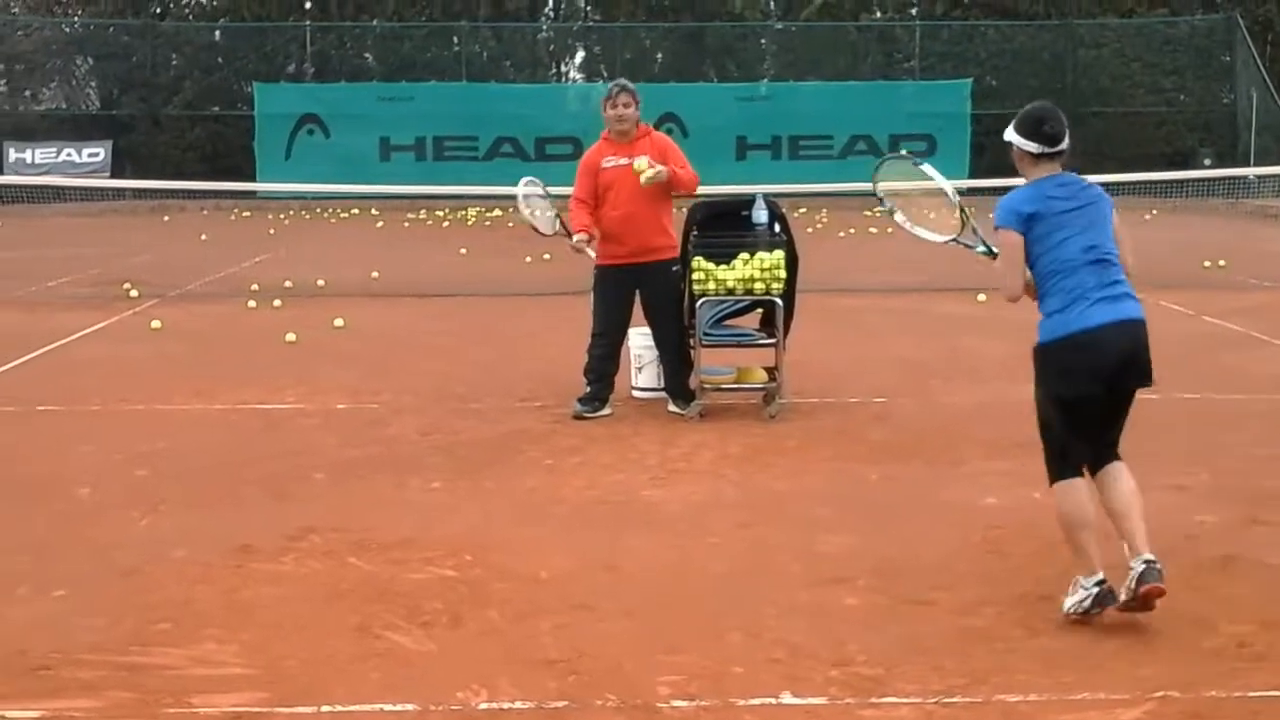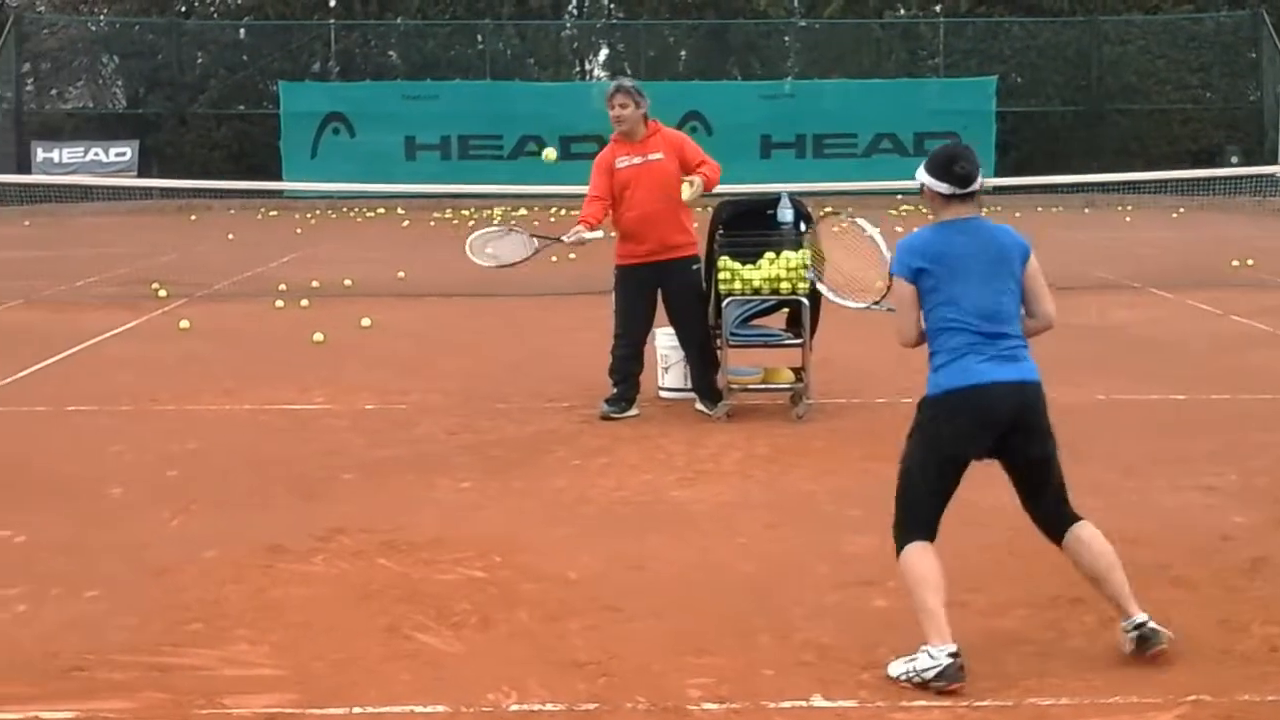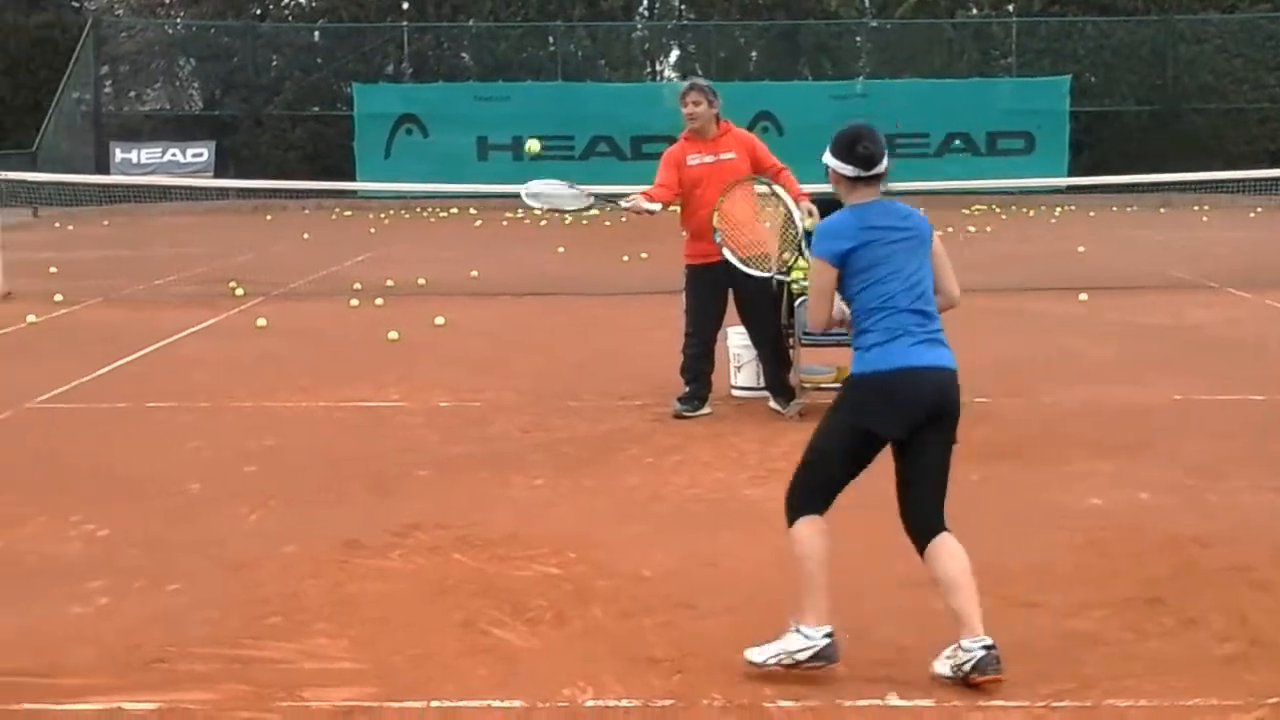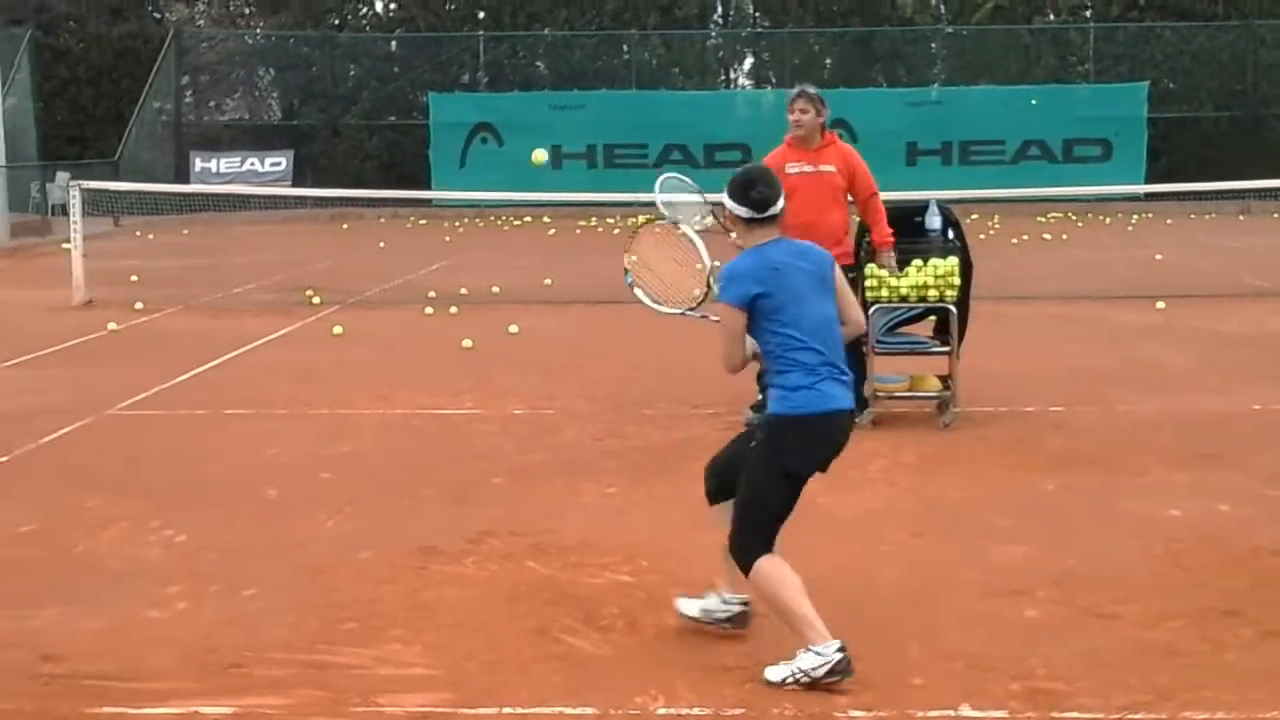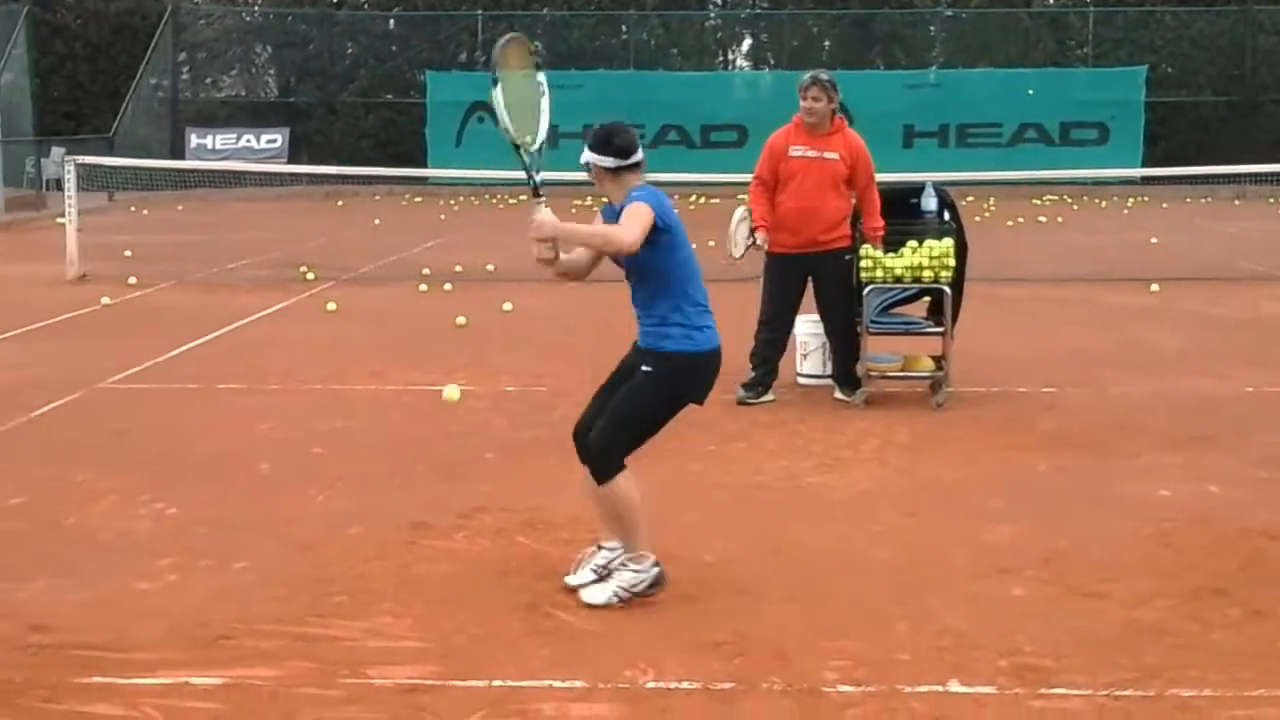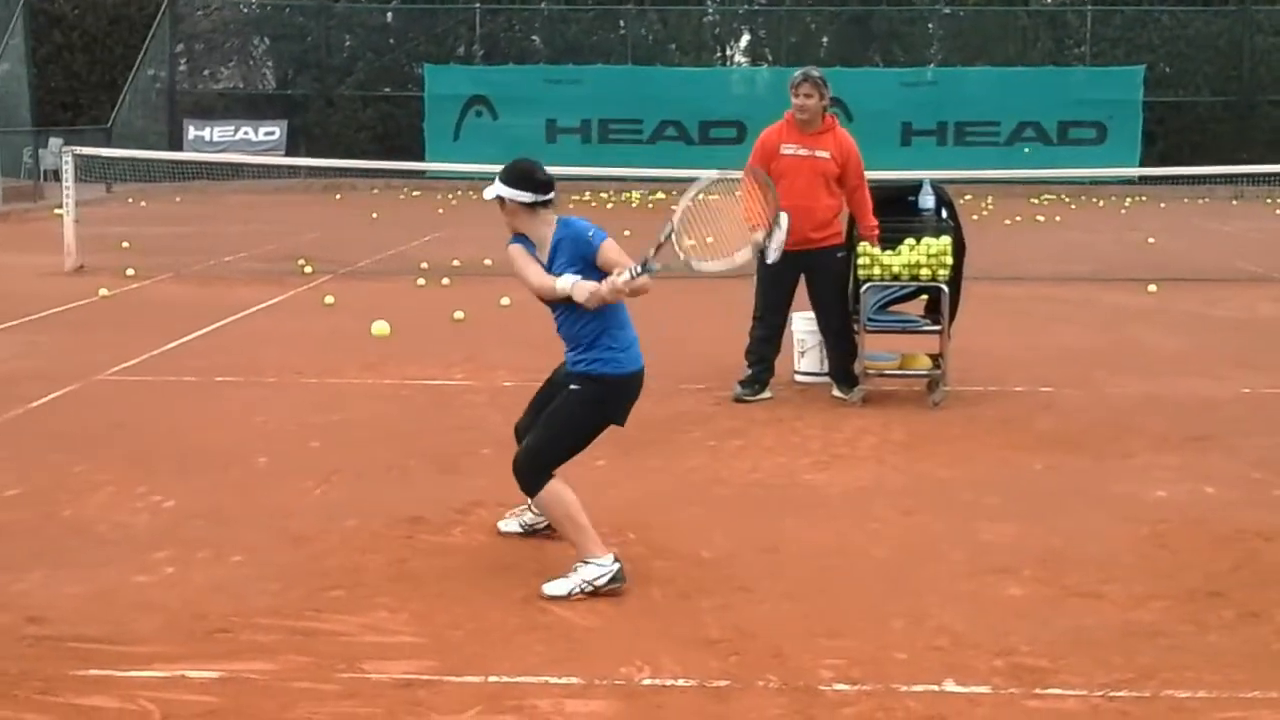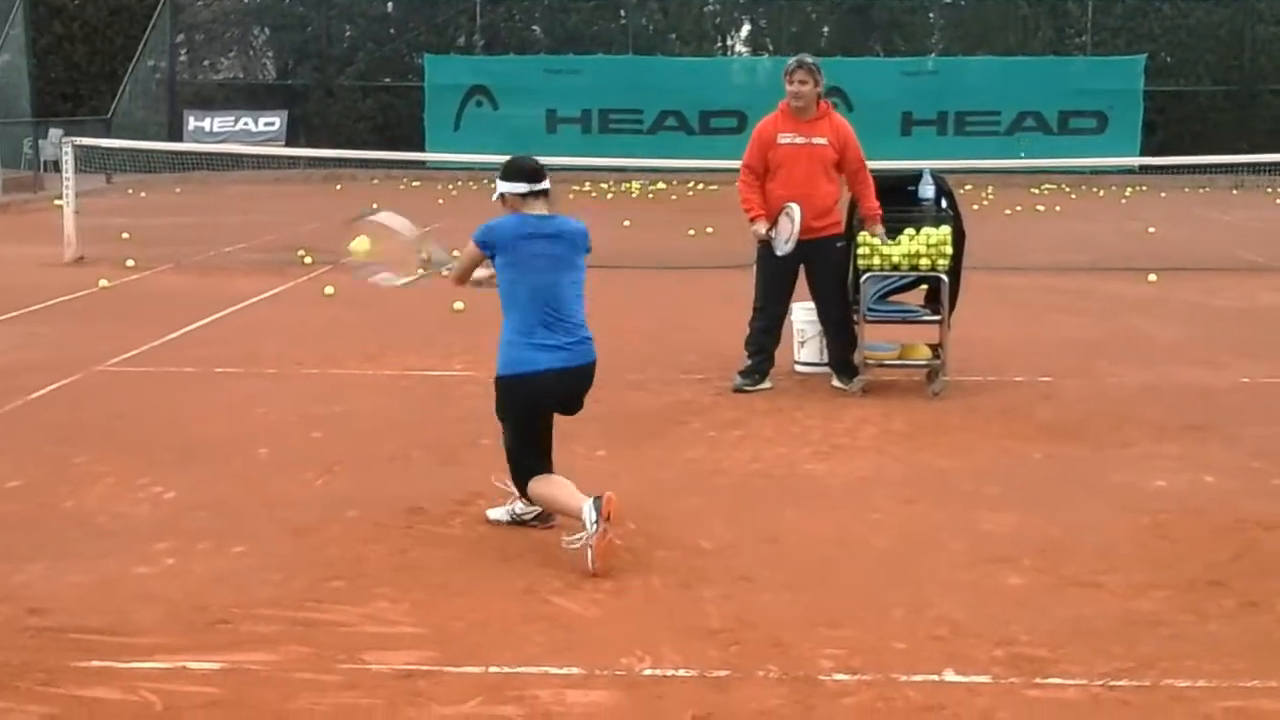
dt=0.3s
person 1, frame 1
left shoulder: (1015, 205)
right shoulder: (1095, 194)
left elbow: (1014, 289)
left hip: (1070, 342)
right hip: (1129, 330)
left knee: (1065, 466)
right knee: (1102, 453)
left ankle: (1091, 582)
right ankle: (1145, 563)
person 1, frame 2
left shoulder: (912, 248)
right shoulder: (1013, 241)
left elbow: (907, 335)
right elbow: (1044, 318)
left hip: (954, 401)
right hip: (1019, 392)
left knee: (913, 530)
right knee: (1058, 519)
left ankle: (940, 653)
right ankle: (1139, 622)
person 1, frame 3
left shoulder: (833, 231)
right shoulder: (917, 223)
left elbow: (819, 320)
right elbow: (949, 296)
left hip: (881, 383)
right hip: (938, 381)
left knee: (806, 501)
right knee: (927, 525)
left ankle: (813, 633)
right ankle: (976, 646)
person 1, frame 4
left shoulder: (741, 271)
right shoulder: (818, 256)
left elbow: (732, 360)
right elbow: (855, 324)
left hip: (797, 417)
right hip: (835, 412)
left knee: (752, 544)
right knee: (720, 476)
left ankle: (823, 651)
right ankle: (731, 599)
person 1, frame 5
left shoulder: (644, 201)
right shoulder: (612, 206)
left elbow: (626, 242)
right elbow: (578, 267)
left wrist: (558, 228)
right wrist: (553, 251)
left hip: (685, 355)
right hip: (657, 346)
left knee: (604, 450)
right knee: (587, 435)
left ankle: (642, 566)
right ankle: (620, 549)
person 1, frame 6
left shoulder: (581, 234)
right shoulder: (520, 245)
left elbow: (641, 279)
right elbow: (540, 284)
left wrist: (616, 285)
right wrist: (576, 286)
left hip: (609, 374)
right hip: (580, 364)
left knee: (530, 465)
right knee: (529, 433)
left ankle: (600, 565)
right ankle: (543, 513)
person 1, frame 7
left shoulder: (494, 232)
right shoulder: (574, 234)
left elbow: (460, 275)
left wrist: (477, 272)
left hip: (526, 372)
right hip: (579, 364)
left knee: (533, 477)
right knee: (520, 422)
left ankle: (588, 507)
right ankle: (530, 505)
person 2, frame 1
left shoulder: (659, 143)
right shoulder: (594, 156)
left elbow: (690, 180)
right elbow: (582, 202)
left wrist: (668, 175)
right wrist: (581, 231)
left hip: (660, 257)
right hip: (612, 260)
left knee: (671, 330)
right knee: (606, 333)
left ankle: (680, 394)
right ankle: (596, 396)
person 2, frame 2
left shoulder: (673, 140)
right shoulder: (607, 157)
left elbow: (710, 168)
right elbow: (598, 199)
left wrist: (700, 180)
right wrist: (585, 224)
left hip: (680, 254)
right hip: (632, 259)
left knee: (695, 329)
right knee: (628, 334)
left ankle: (708, 394)
right ankle: (623, 397)
person 2, frame 3
left shoulder: (743, 141)
right shoulder: (676, 153)
left elbow: (776, 172)
right elbow: (663, 189)
left wrist: (800, 199)
right wrist: (644, 199)
right hip: (702, 258)
left knee: (764, 326)
right knee: (699, 332)
left ankle: (782, 393)
right ankle: (695, 394)
person 2, frame 4
left shoulder: (844, 154)
right shoulder: (776, 159)
left elbow: (869, 200)
left wrist: (883, 244)
left hip: (837, 264)
left ankle: (855, 401)
right ankle: (768, 402)
person 2, frame 5
left shoulder: (851, 143)
right shoulder: (780, 140)
left elbow: (866, 192)
right elbow: (761, 186)
left wrist: (875, 236)
right wrist: (760, 226)
left hip: (834, 249)
right hip: (784, 249)
left knee: (840, 321)
right knee: (773, 320)
left ankle: (847, 382)
right ankle: (760, 382)
person 2, frame 6
left shoulder: (842, 141)
right shoulder: (771, 137)
left elbow: (857, 191)
left wrist: (870, 235)
left hip: (827, 246)
right hip: (778, 246)
left knee: (835, 318)
right knee: (768, 318)
left ankle: (844, 380)
right ankle: (757, 380)
person 2, frame 7
left shoulder: (838, 127)
right shoulder: (768, 127)
left elbow: (858, 174)
right elbow: (750, 176)
left wrist: (871, 217)
right wrist: (757, 216)
left hip: (827, 235)
left knee: (835, 307)
right knee: (768, 308)
left ankle: (844, 370)
right ankle: (757, 371)
